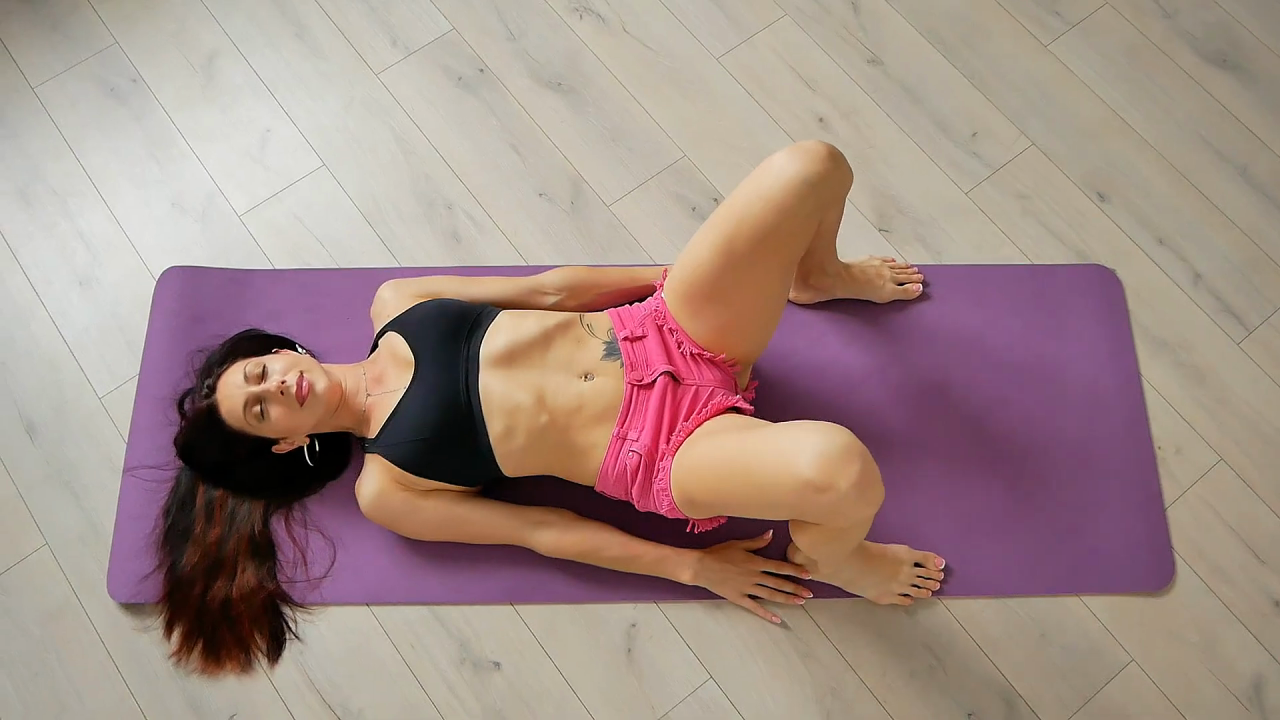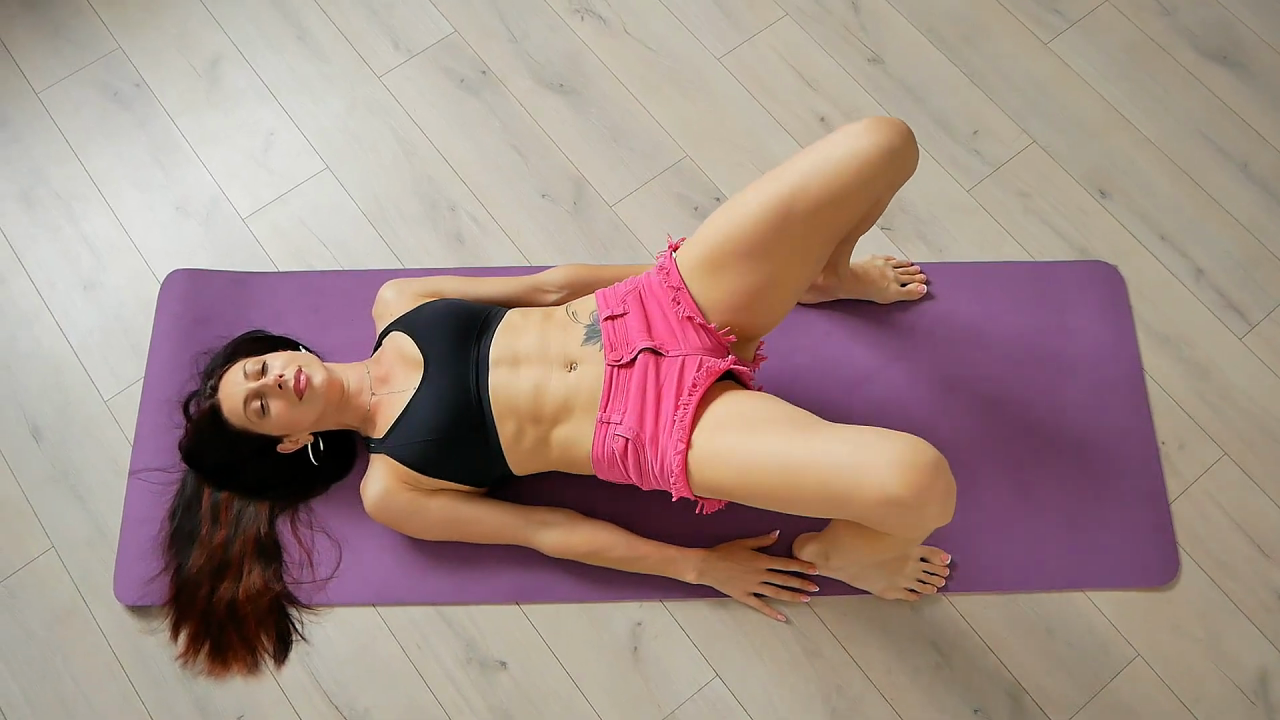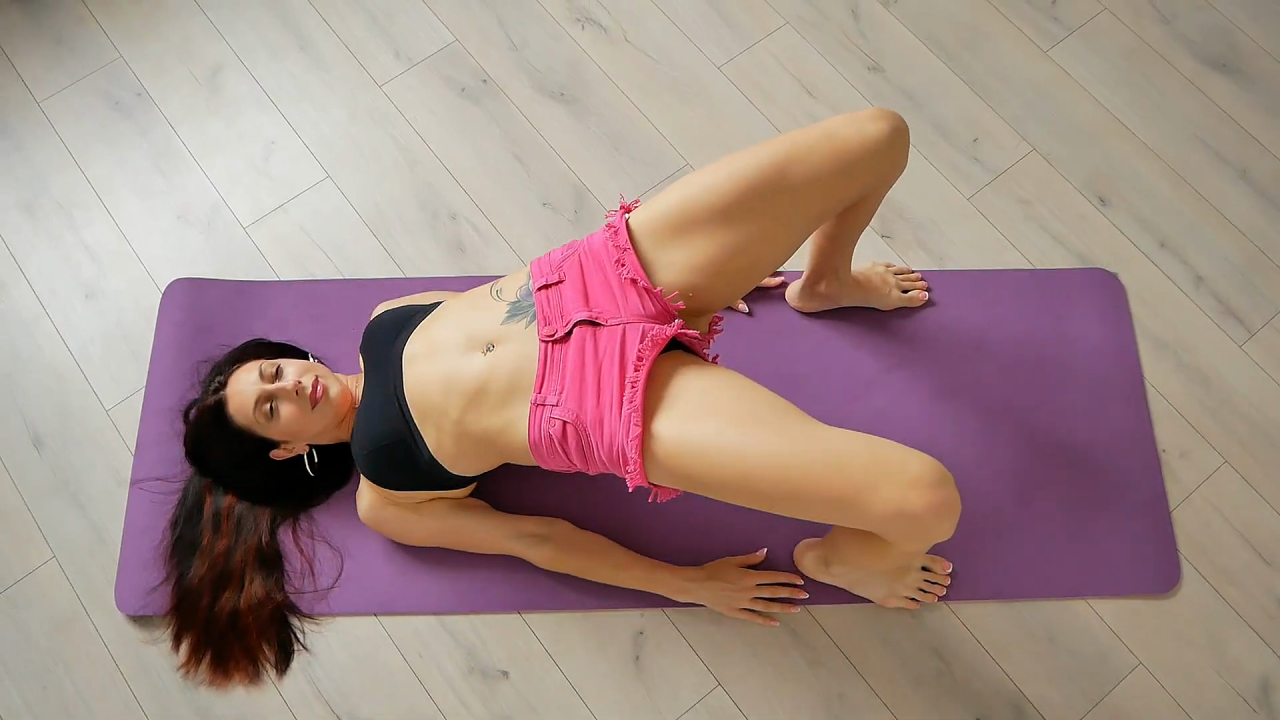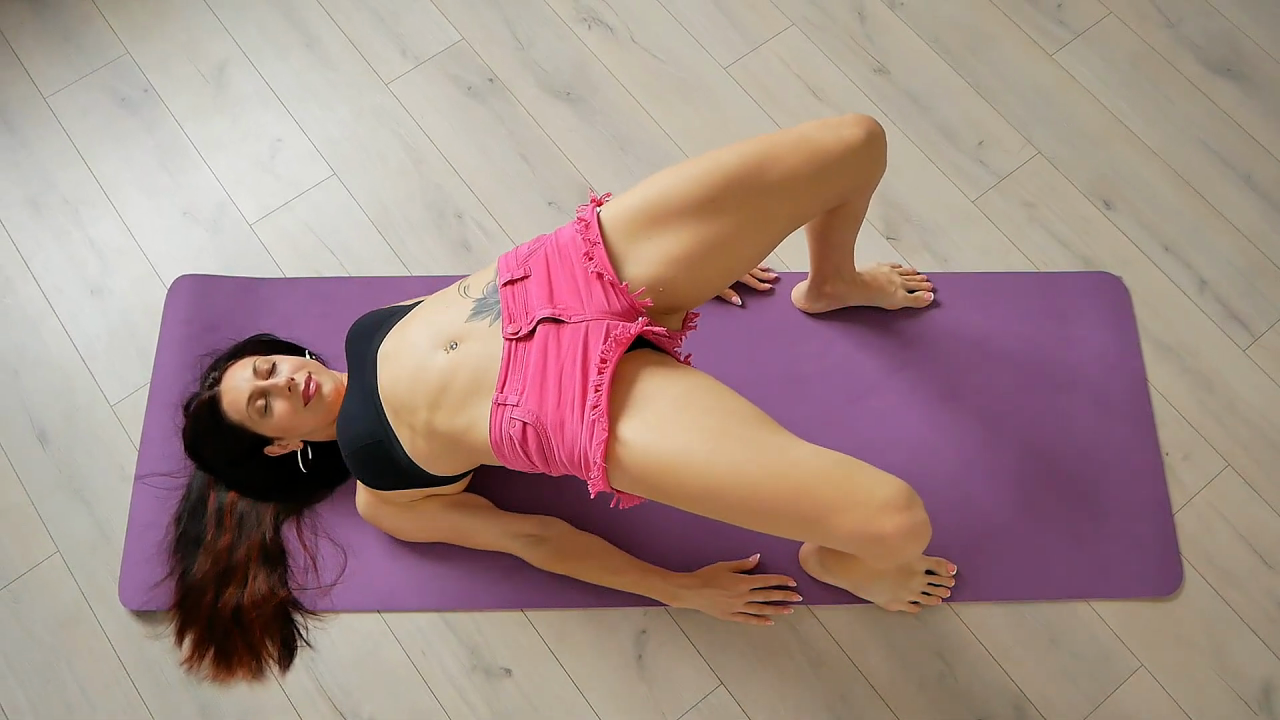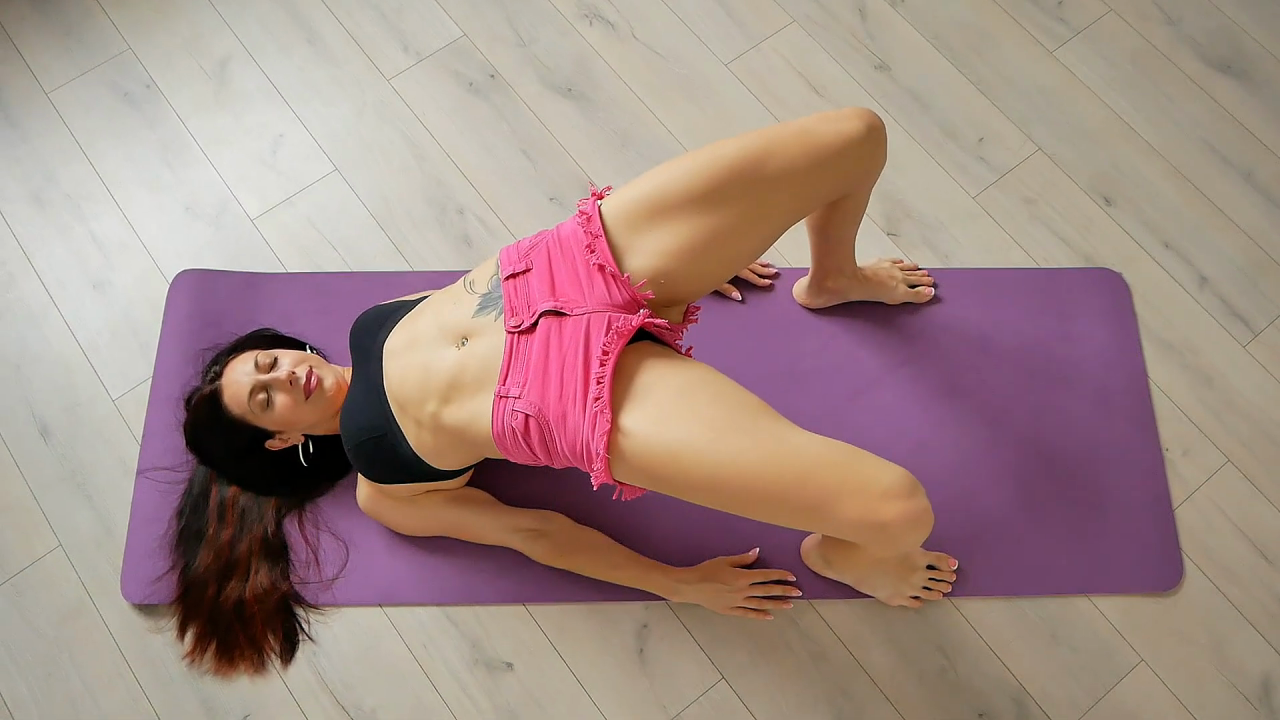
dt=1s
person 1, frame 1
left shoulder: (394, 306)
right shoulder: (384, 489)
left elbow: (547, 290)
right elbow: (542, 532)
left wrist: (685, 270)
right wrist: (695, 569)
left hip: (663, 336)
right hip: (670, 449)
left knee: (810, 166)
right knee: (837, 470)
left ankle: (819, 278)
right ankle: (828, 558)
person 1, frame 2
left shoulder: (396, 306)
right shoulder: (390, 489)
right elbow: (548, 531)
left wrist: (676, 266)
right wrist: (701, 566)
left hip: (661, 309)
right hip: (670, 424)
left knee: (883, 142)
right knee: (916, 485)
left ankle: (824, 277)
right ankle: (834, 553)
person 1, frame 3
left shoulder: (381, 325)
right shoulder: (382, 500)
right elbow: (537, 540)
left wrist: (704, 275)
right wrist: (695, 586)
right hip: (623, 400)
left knee: (880, 133)
right knee: (924, 501)
left ankle: (823, 284)
right ankle: (835, 559)
person 1, frame 4
left shoulder: (368, 330)
right shoulder: (380, 495)
left elbow: (488, 287)
right elbow: (530, 539)
left wrist: (693, 263)
right wrist: (686, 592)
right hip: (602, 400)
left knee: (856, 140)
right knee: (894, 523)
left ankle: (830, 284)
right ankle: (836, 563)
person 1, frame 5
left shoulder: (372, 324)
right shoulder: (381, 489)
left elbow: (487, 281)
right elbow: (533, 532)
left wrist: (690, 261)
right wrist: (686, 586)
right hip: (608, 393)
left knee: (857, 133)
right knee: (898, 510)
left ankle: (831, 279)
right ankle: (838, 557)
